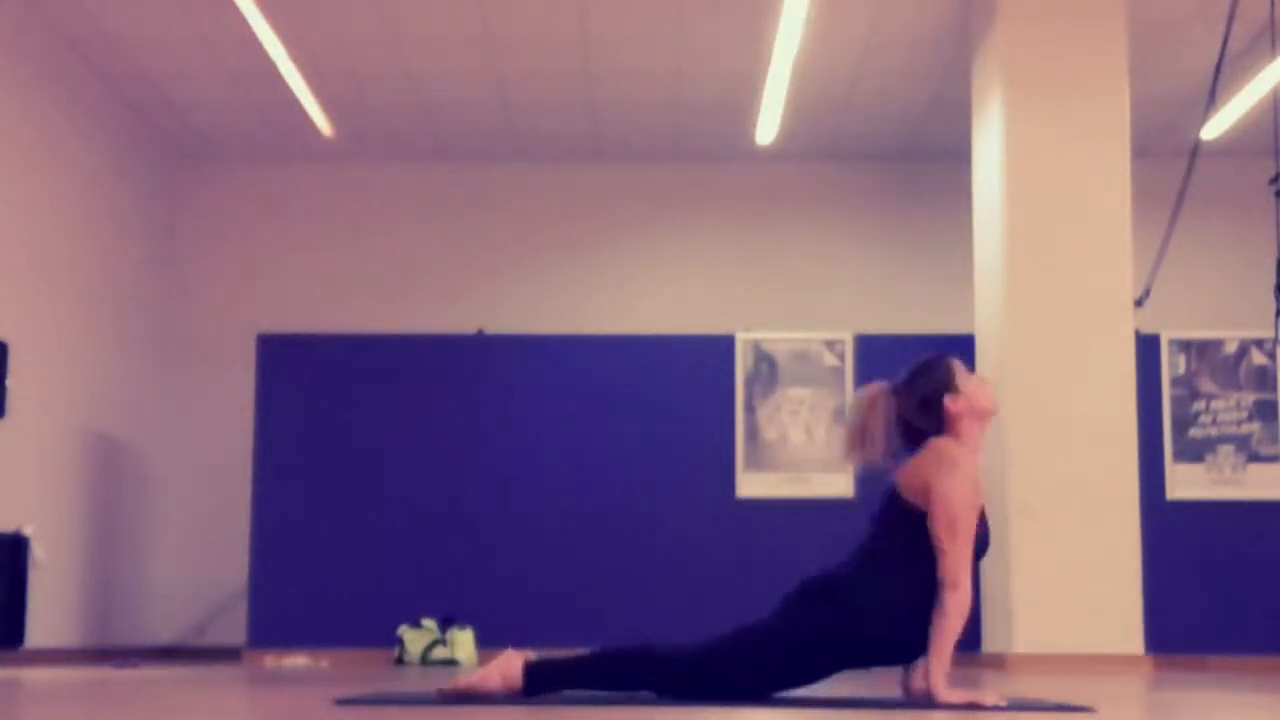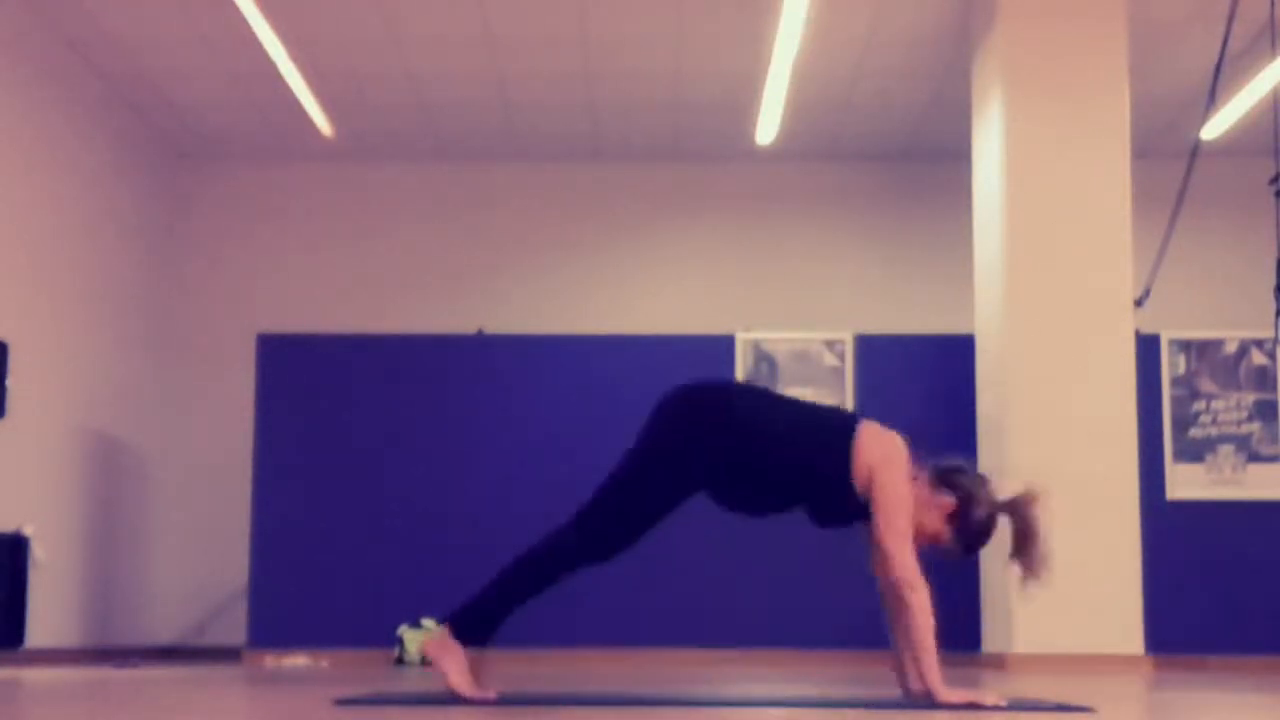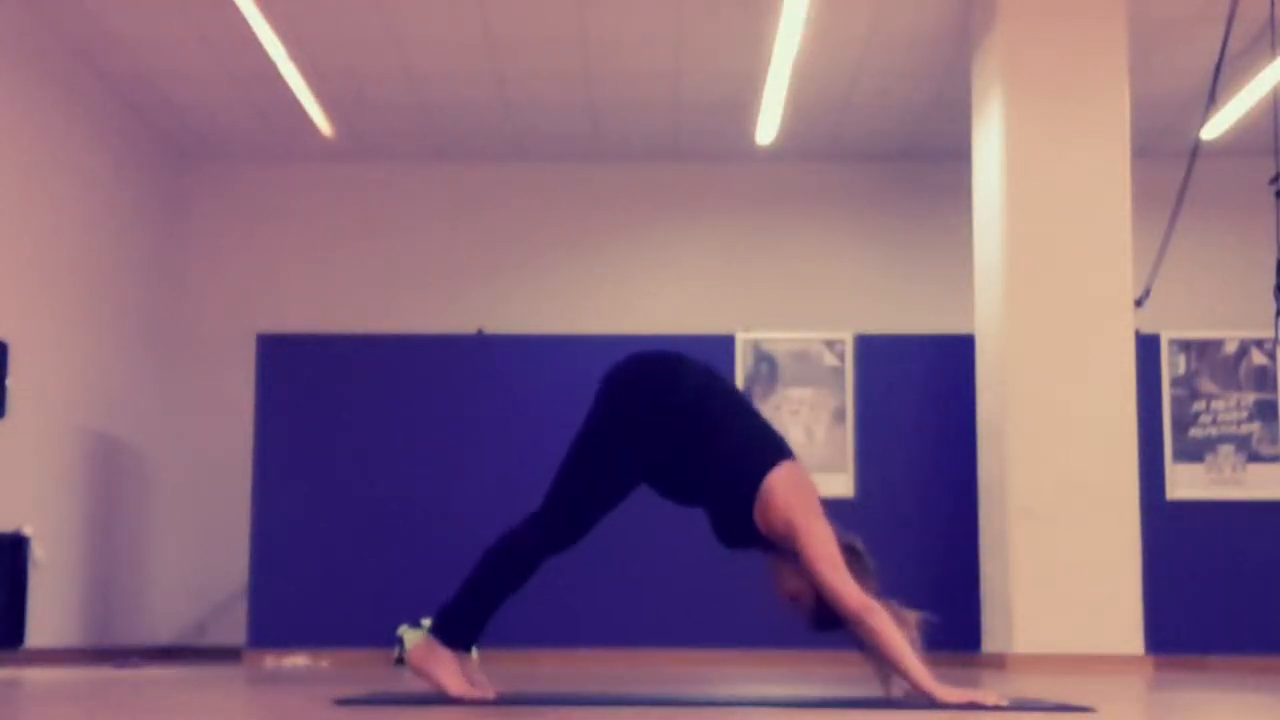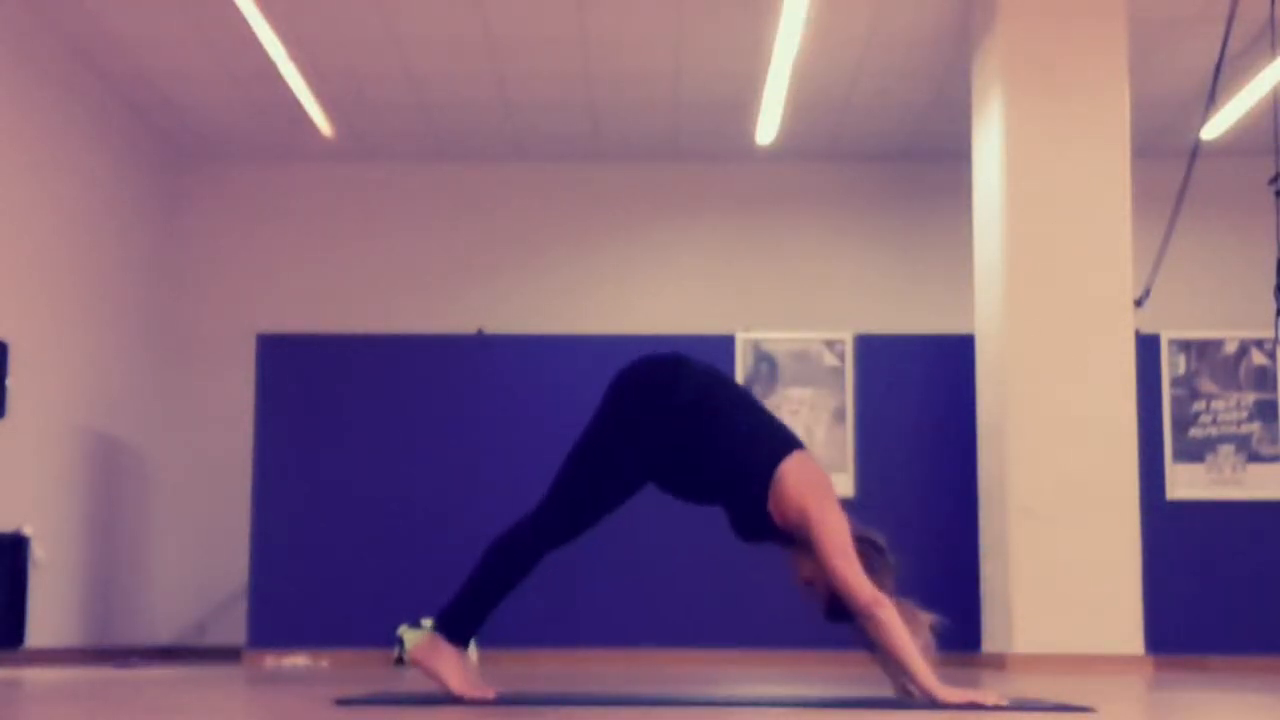
dt=0.3s
person 1, frame 1
left shoulder: (937, 465)
right shoulder: (956, 467)
left elbow: (938, 585)
right elbow: (956, 587)
left wrist: (922, 668)
right wrist: (938, 680)
left hip: (828, 618)
right hip: (829, 624)
left knee: (679, 666)
right knee: (684, 672)
left ankle: (527, 663)
right ankle: (523, 674)
person 1, frame 2
left shoulder: (891, 471)
right shoulder: (891, 472)
left elbow: (893, 582)
right elbow: (906, 583)
left wrist: (910, 671)
right wrist: (936, 685)
left hip: (710, 429)
right hip: (702, 433)
left knee: (590, 542)
right knee: (588, 539)
left ankle: (457, 633)
right ankle: (450, 637)
person 1, frame 3
left shoulder: (803, 529)
right shoulder: (798, 524)
left elbow: (861, 610)
right elbow: (861, 610)
left wrist: (926, 682)
right wrist: (934, 689)
left hip: (669, 407)
right hip: (651, 401)
left knee: (557, 529)
right knee: (554, 526)
left ankle: (452, 646)
right ankle: (440, 644)
person 1, frame 4
left shoulder: (822, 516)
right shoulder: (817, 513)
left elbow: (871, 608)
right elbow: (871, 603)
left wrist: (916, 682)
right wrist: (936, 688)
left hip: (670, 408)
right hip: (655, 402)
left knee: (562, 523)
right knee: (555, 521)
left ankle: (450, 643)
right ankle: (443, 641)
